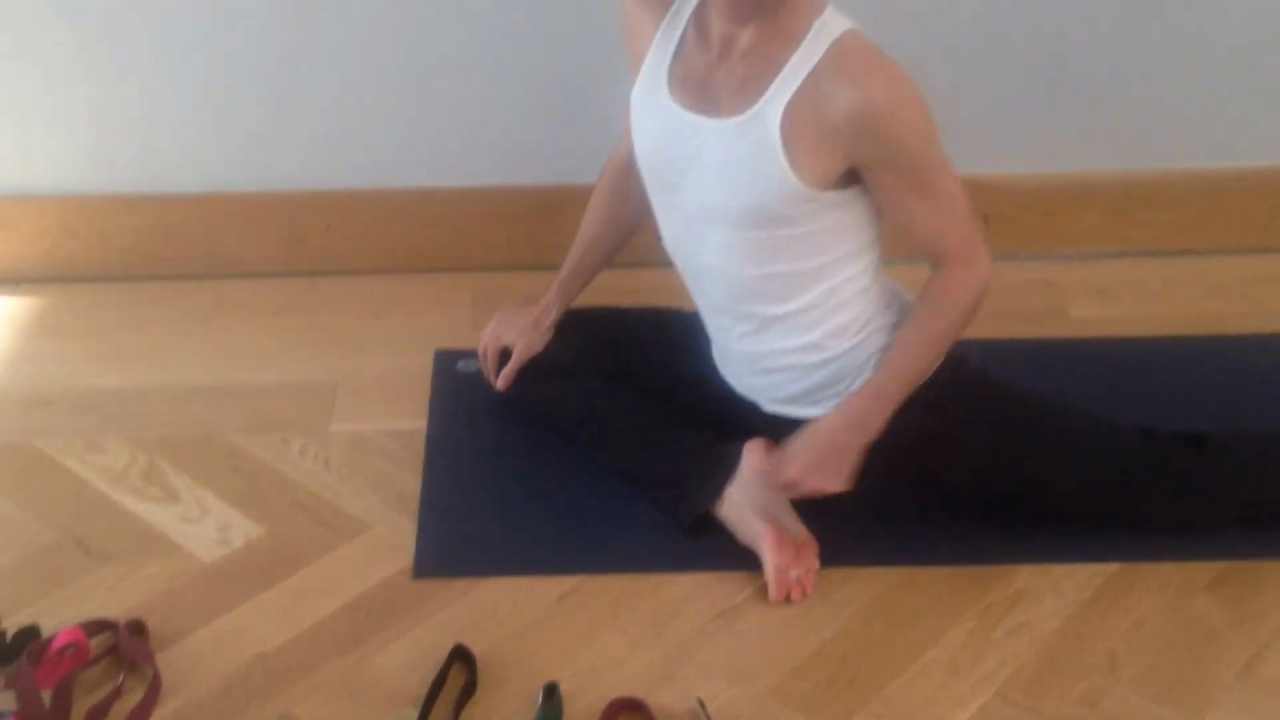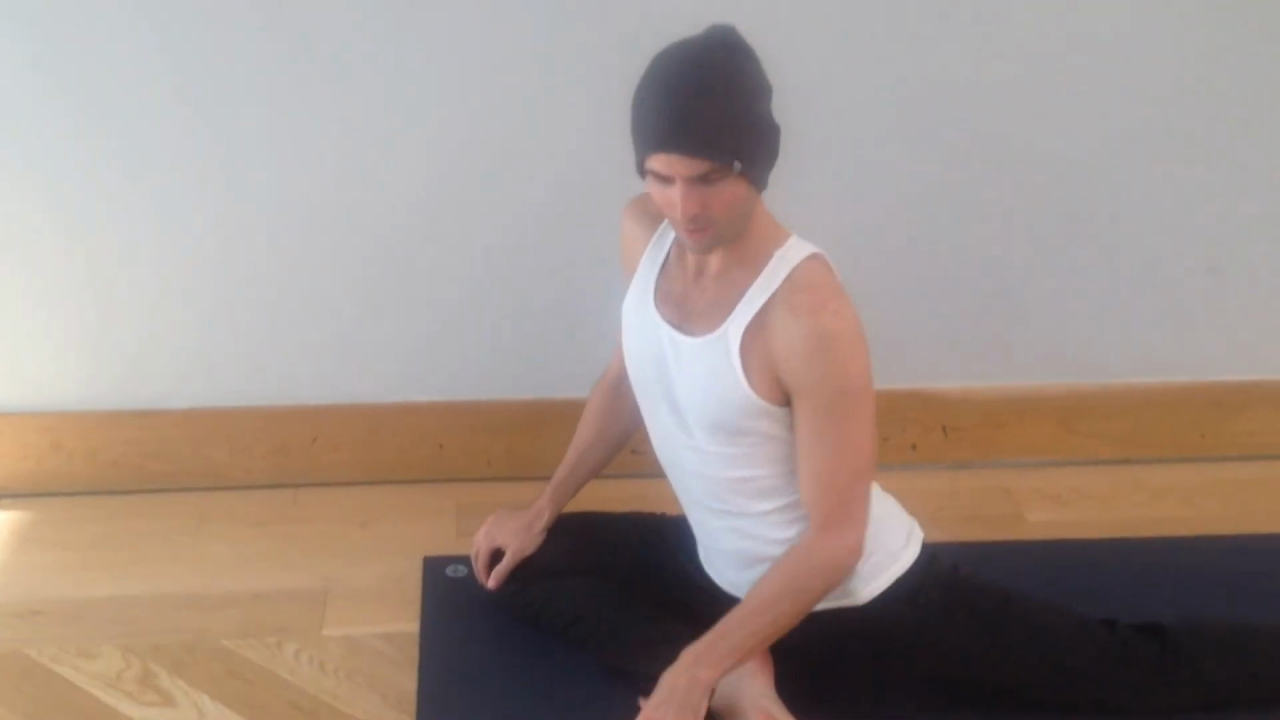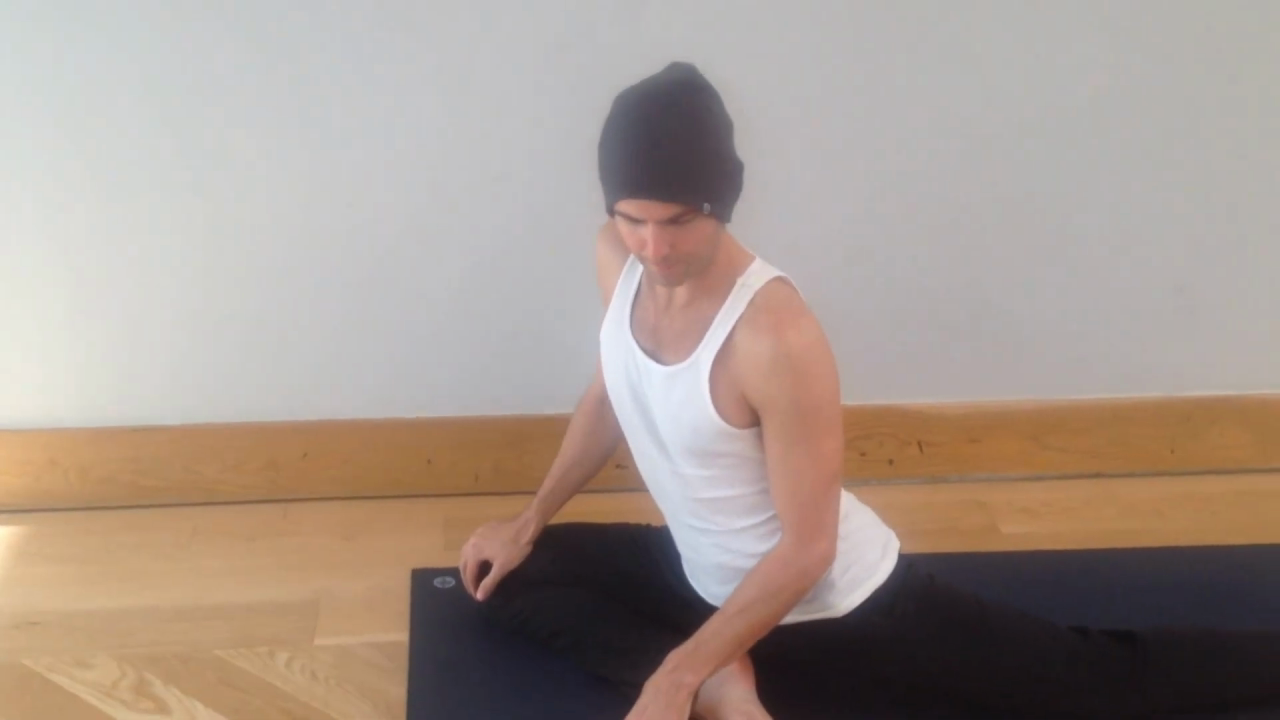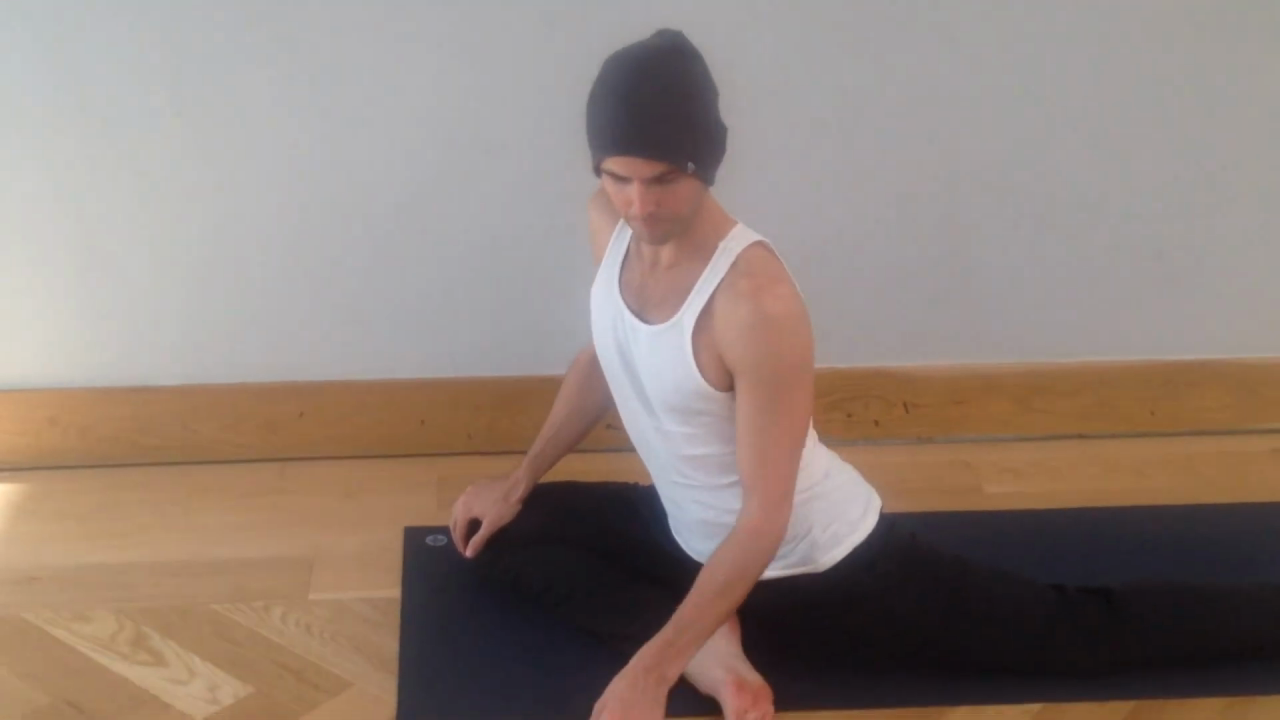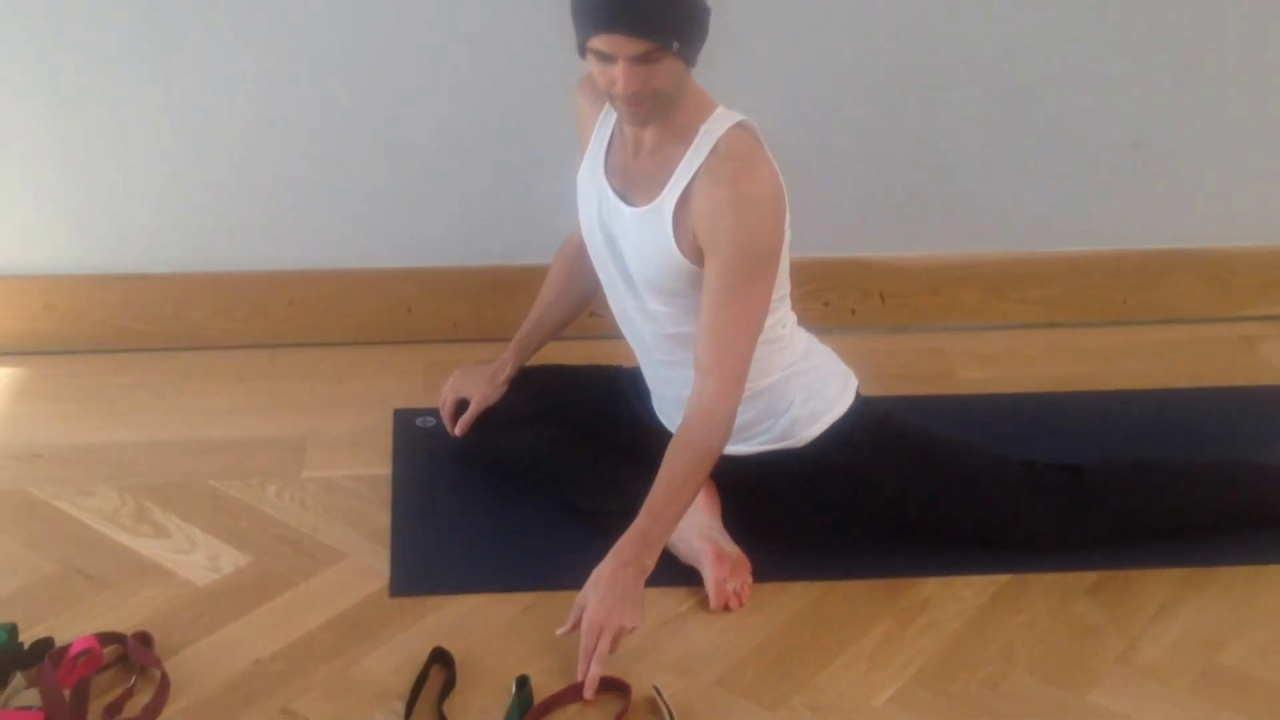
dt=1s
person 1, frame 1
left shoulder: (852, 87)
left elbow: (964, 265)
right elbow: (636, 163)
left wrist: (850, 428)
right wrist: (551, 302)
left hip: (864, 394)
right hip: (733, 374)
left knee: (1157, 477)
right knee: (533, 360)
right ankle: (724, 480)
person 1, frame 2
left shoulder: (809, 316)
right shoulder: (642, 230)
left elbow: (833, 542)
right elbow: (631, 375)
right wrist: (544, 505)
left hip: (862, 598)
right hip: (724, 570)
right knee: (523, 565)
person 1, frame 3
left shoulder: (774, 337)
right shoulder: (616, 257)
left elbow: (807, 551)
right elbow: (611, 391)
right wrist: (530, 519)
left hip: (839, 607)
right hip: (707, 575)
right knee: (512, 574)
person 1, frame 4
left shoulder: (754, 300)
right shoulder: (609, 220)
left elbow: (766, 521)
right elbow: (604, 357)
right wrist: (520, 477)
left hip: (816, 563)
right hip: (693, 534)
left knee: (1075, 630)
right knee: (501, 533)
right ankle: (703, 643)
person 1, frame 5
left shoulder: (734, 178)
right shoulder: (596, 106)
left elbow: (716, 400)
right elbow: (590, 246)
left wrist: (629, 560)
right wrist: (506, 361)
left hip: (798, 439)
right hip: (670, 411)
left knee: (1044, 505)
right knee: (487, 415)
right ankle: (683, 512)
